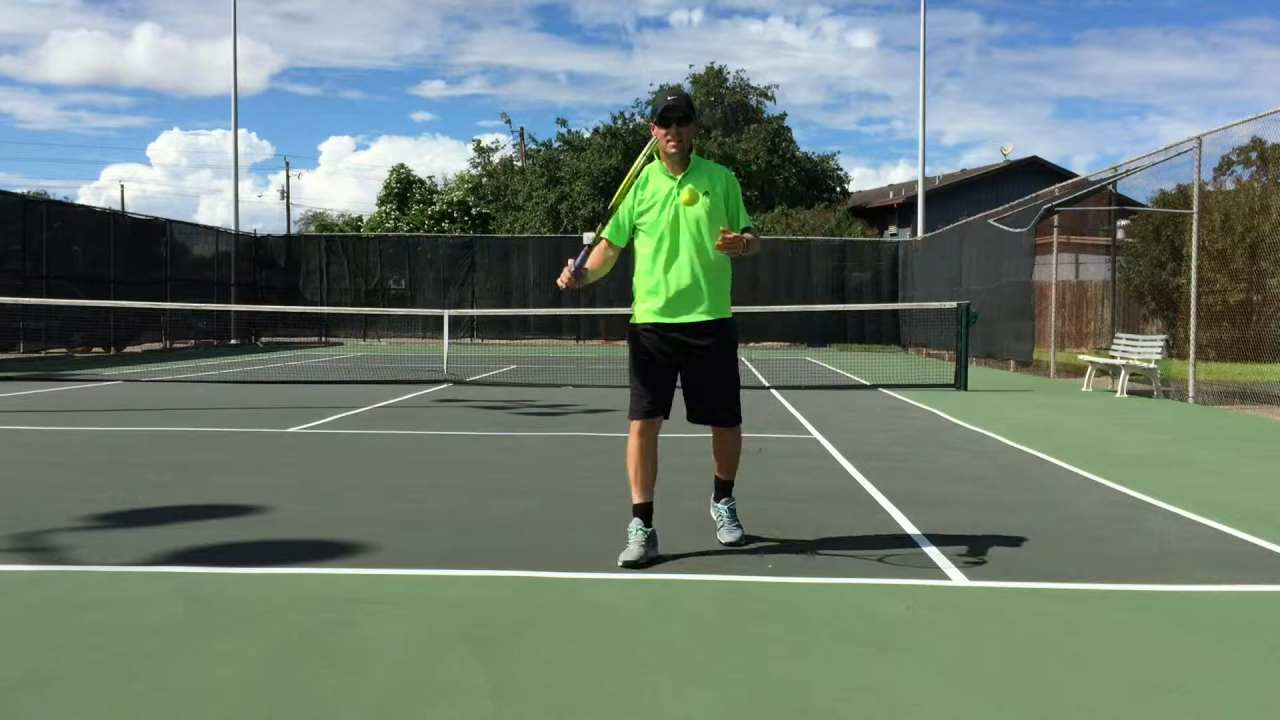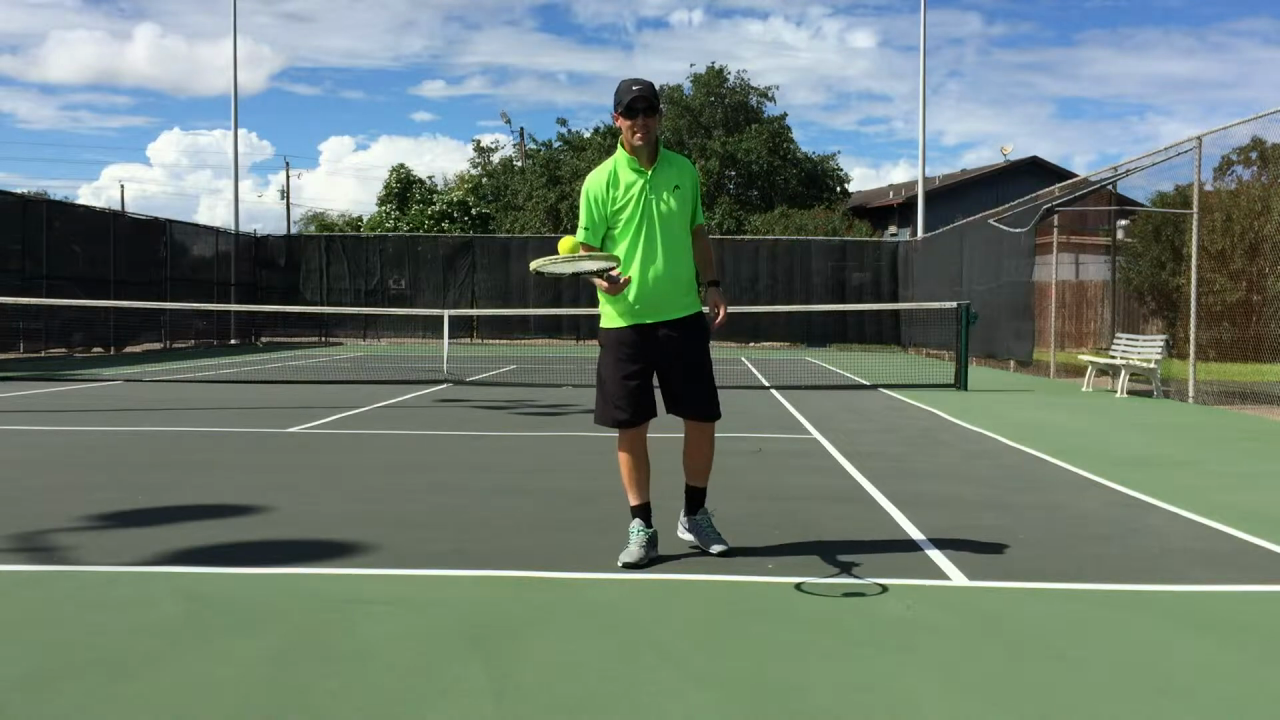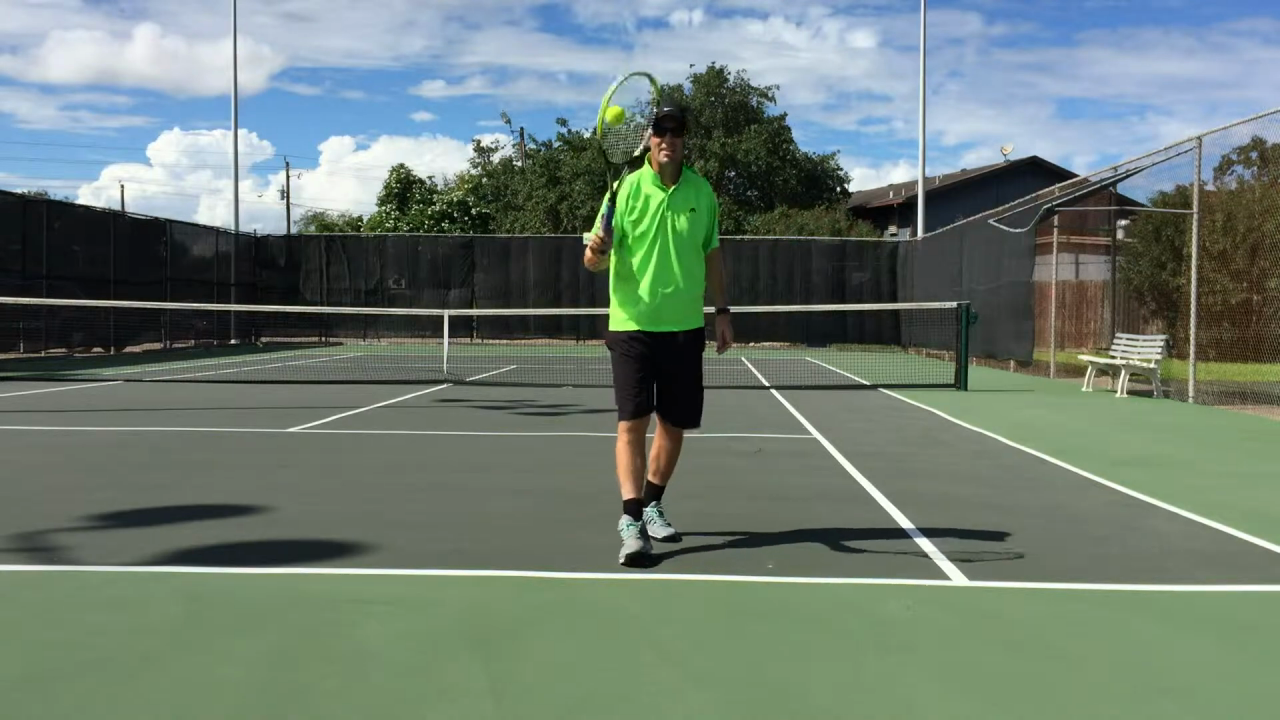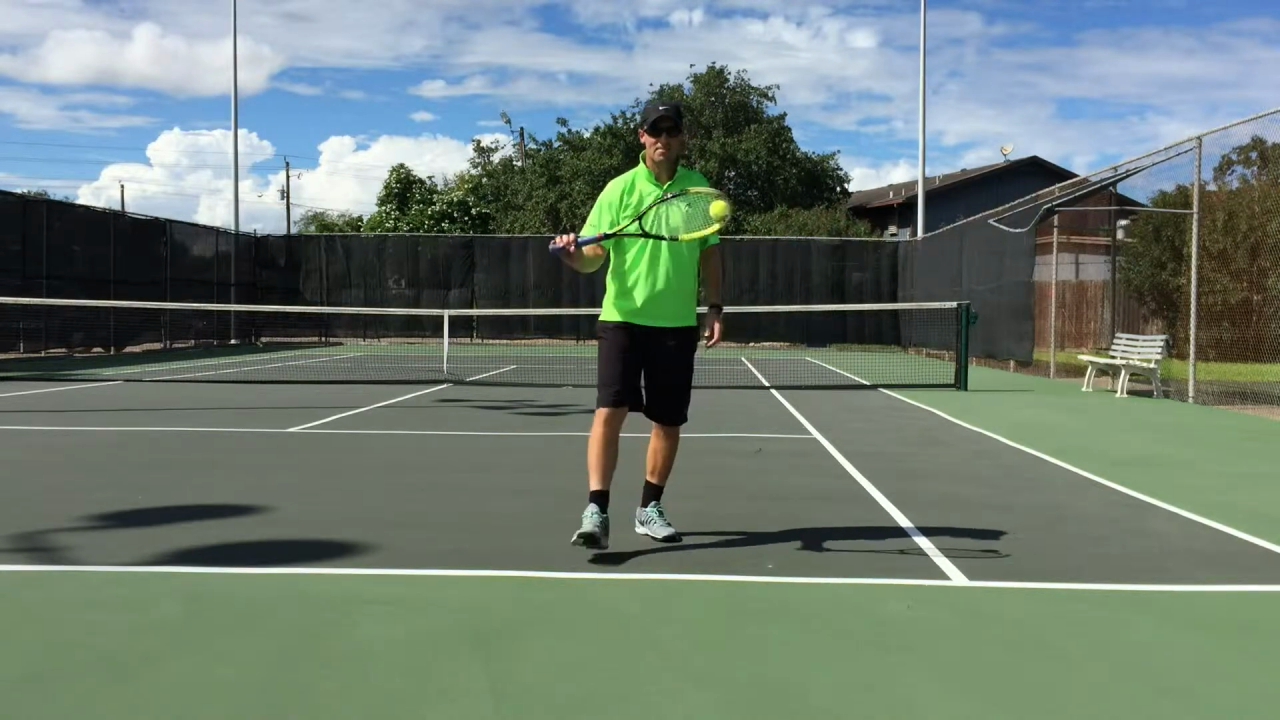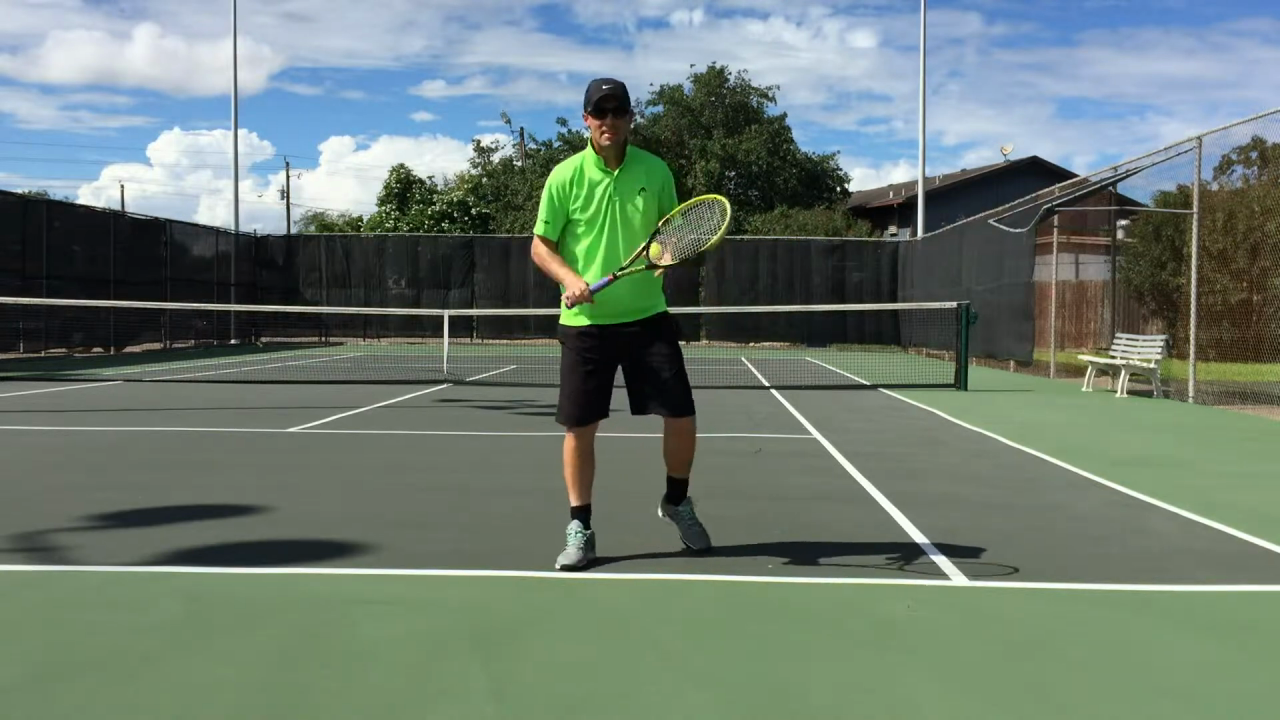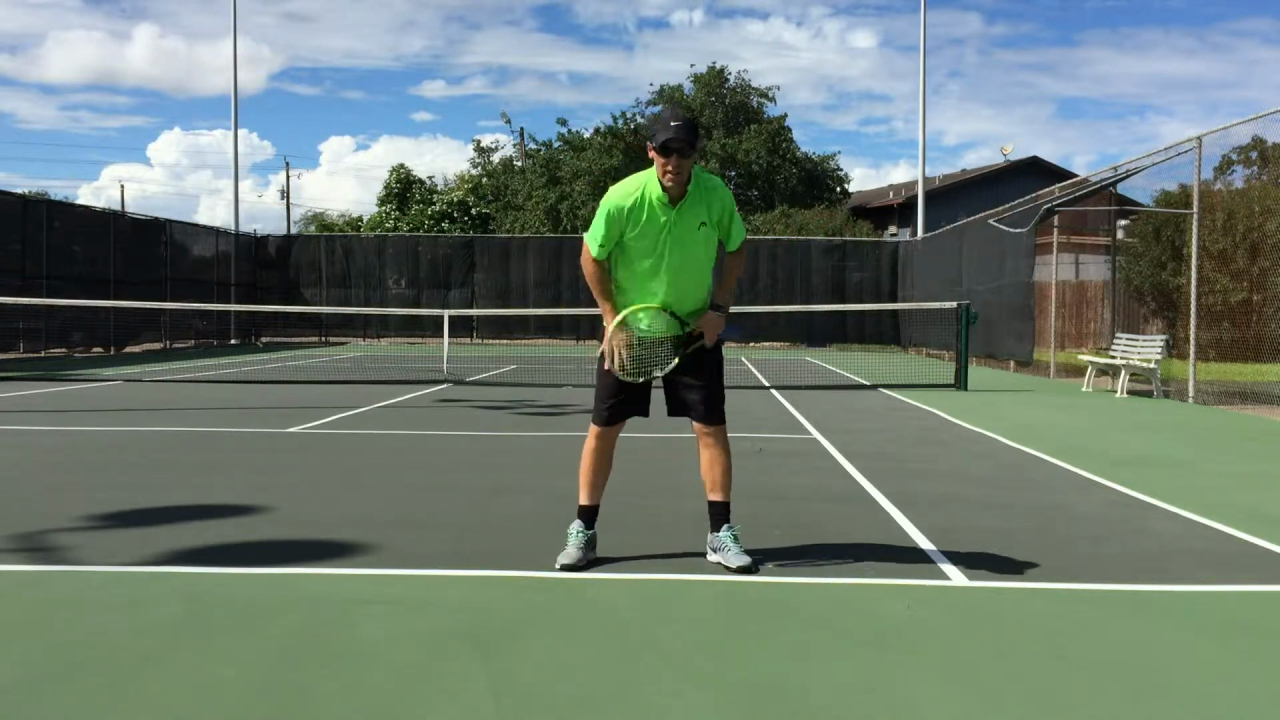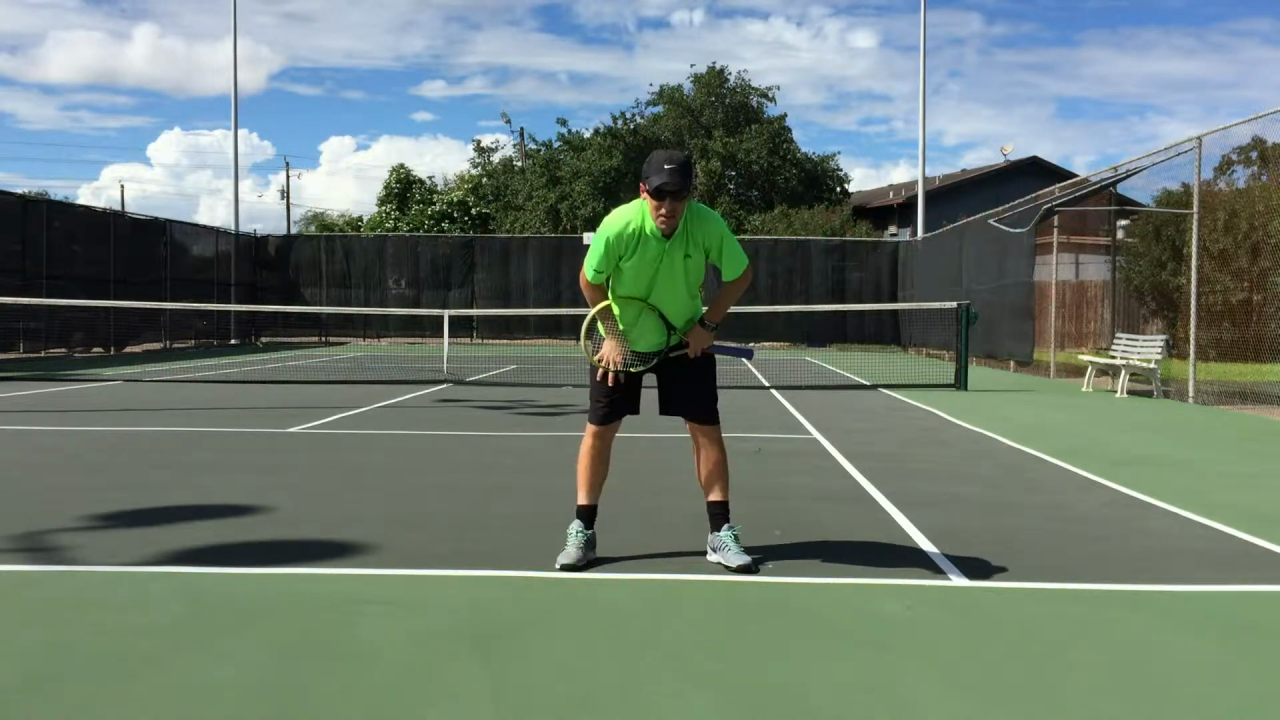
dt=0.7s
person 1, frame 1
left shoulder: (721, 179)
right shoulder: (637, 184)
left elbow: (749, 231)
right elbow: (610, 245)
left wrist: (740, 242)
right wrist: (582, 274)
left hip: (711, 321)
right hip: (652, 321)
left knee: (726, 423)
right knee: (644, 422)
left ankle: (722, 500)
right ankle: (641, 529)
person 1, frame 2
left shoulder: (684, 171)
right shoulder: (600, 181)
right elbow: (587, 249)
left wrist: (711, 284)
right wrist: (601, 278)
left hip: (683, 318)
right hip: (625, 322)
left knee: (702, 419)
right knee: (631, 427)
left ankle: (695, 515)
right ankle: (641, 529)
person 1, frame 3
left shoulder: (703, 193)
right shoulder: (626, 190)
left elbow: (712, 257)
right elbow: (597, 259)
left wrist: (722, 311)
right wrist: (596, 253)
left hip: (686, 327)
right hip: (632, 326)
left knee: (674, 422)
right knee: (632, 421)
left ankle: (652, 505)
right ankle: (632, 522)
person 1, frame 4
left shoulder: (700, 189)
right shoulder: (619, 189)
left elbow: (710, 255)
right elbow: (595, 252)
left wrist: (714, 307)
right wrist: (575, 253)
left hip: (678, 325)
right hip: (623, 319)
left knee: (668, 422)
right knee: (609, 412)
left ankle: (649, 509)
right ankle: (596, 512)
person 1, frame 5
left shoulder: (655, 170)
right shoulder: (565, 176)
right elbow: (540, 244)
right wrist: (570, 279)
left hip: (646, 317)
right hip: (585, 322)
left knee: (680, 417)
right knee: (578, 427)
left ankle: (675, 502)
right ankle: (580, 532)
person 1, frame 6
left shoulder: (716, 193)
right shoulder: (623, 197)
left elbow: (735, 250)
right elbow: (592, 258)
left wrist: (718, 307)
right wrist: (613, 320)
left hip: (695, 331)
left knee: (711, 428)
right knee: (603, 428)
left ankle: (721, 534)
right ankle: (582, 532)
person 1, frame 7
left shoulder: (709, 224)
right shoulder: (618, 225)
left elbow: (740, 275)
right elbow: (590, 280)
left wrist: (708, 324)
left hip: (686, 336)
left knee: (706, 428)
right knee: (599, 428)
left ankle: (721, 534)
right ankle: (582, 532)
